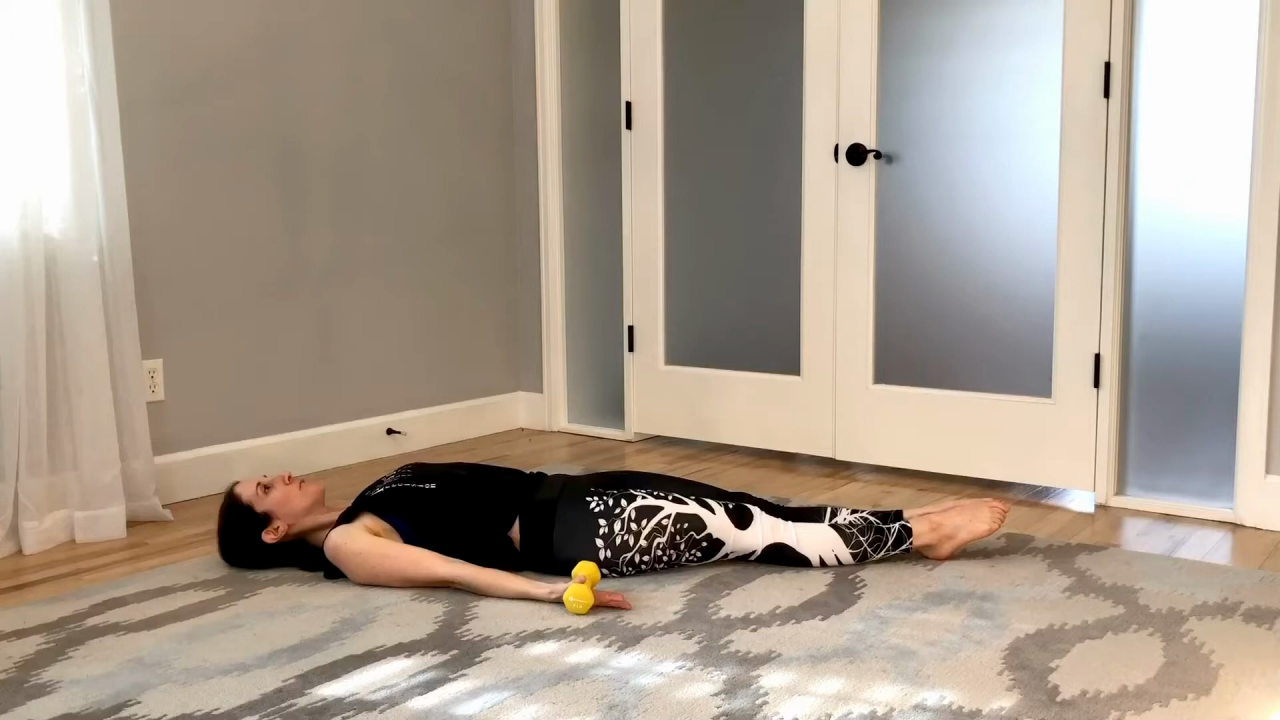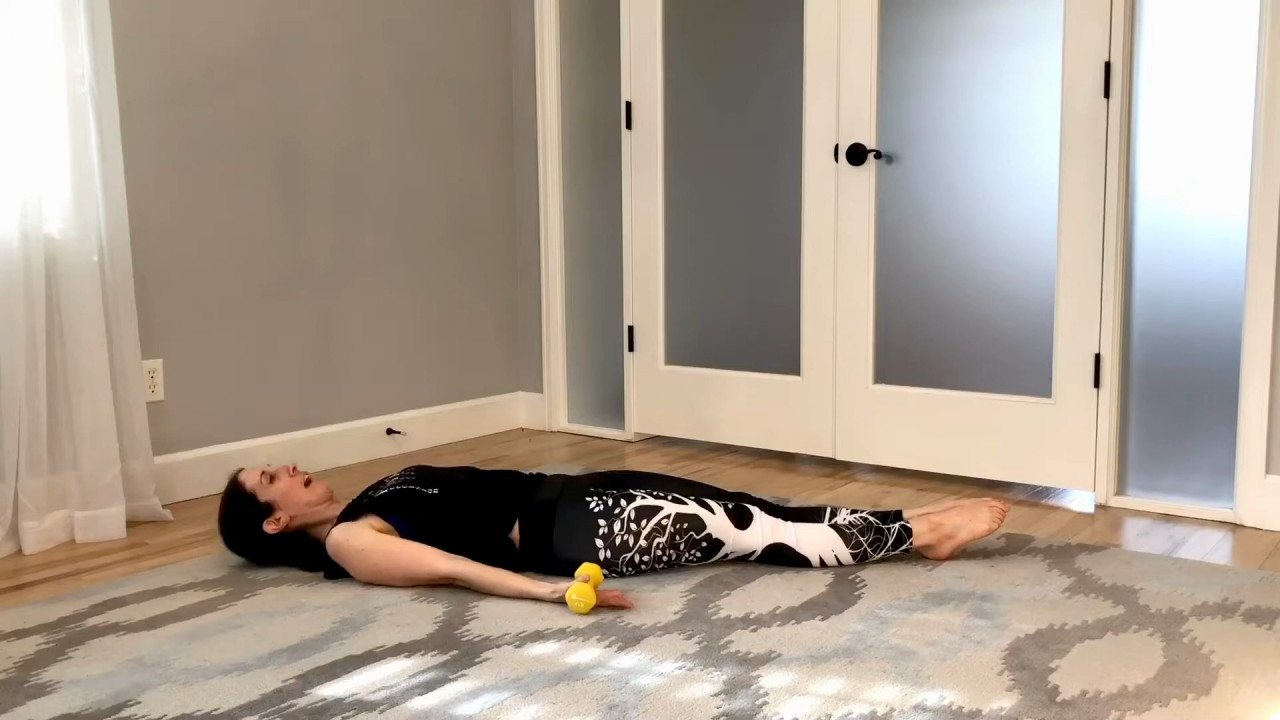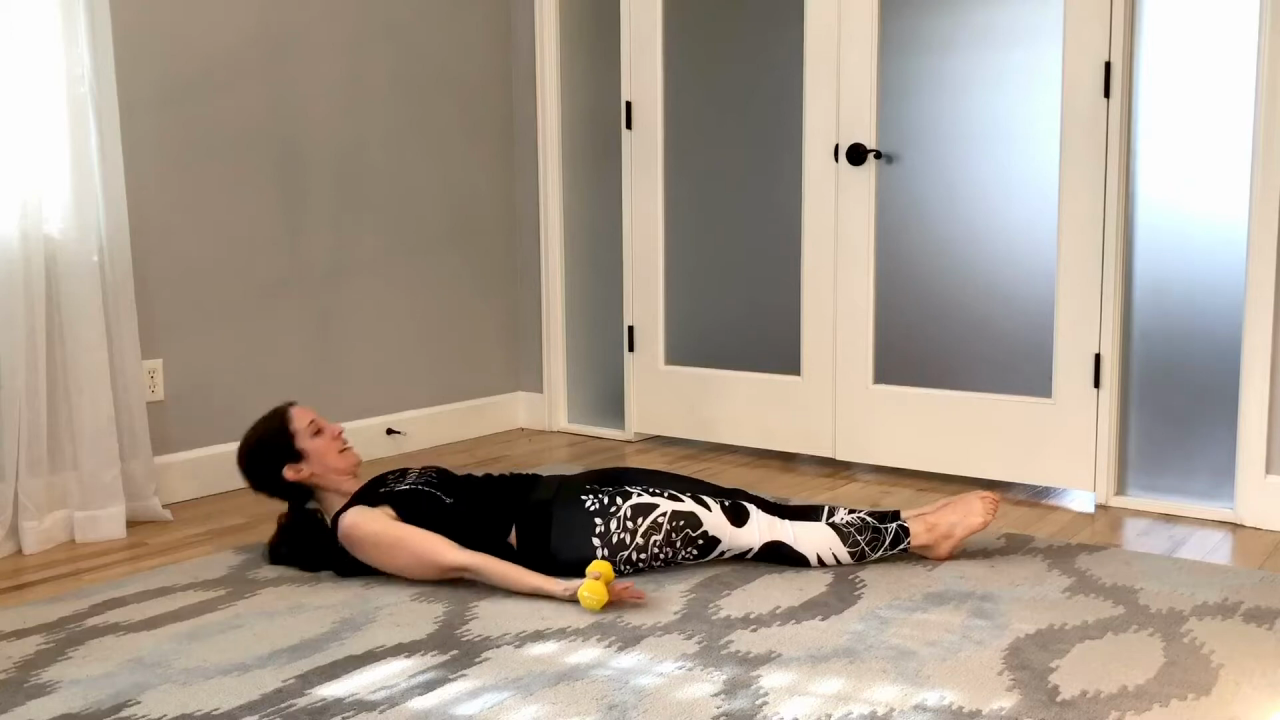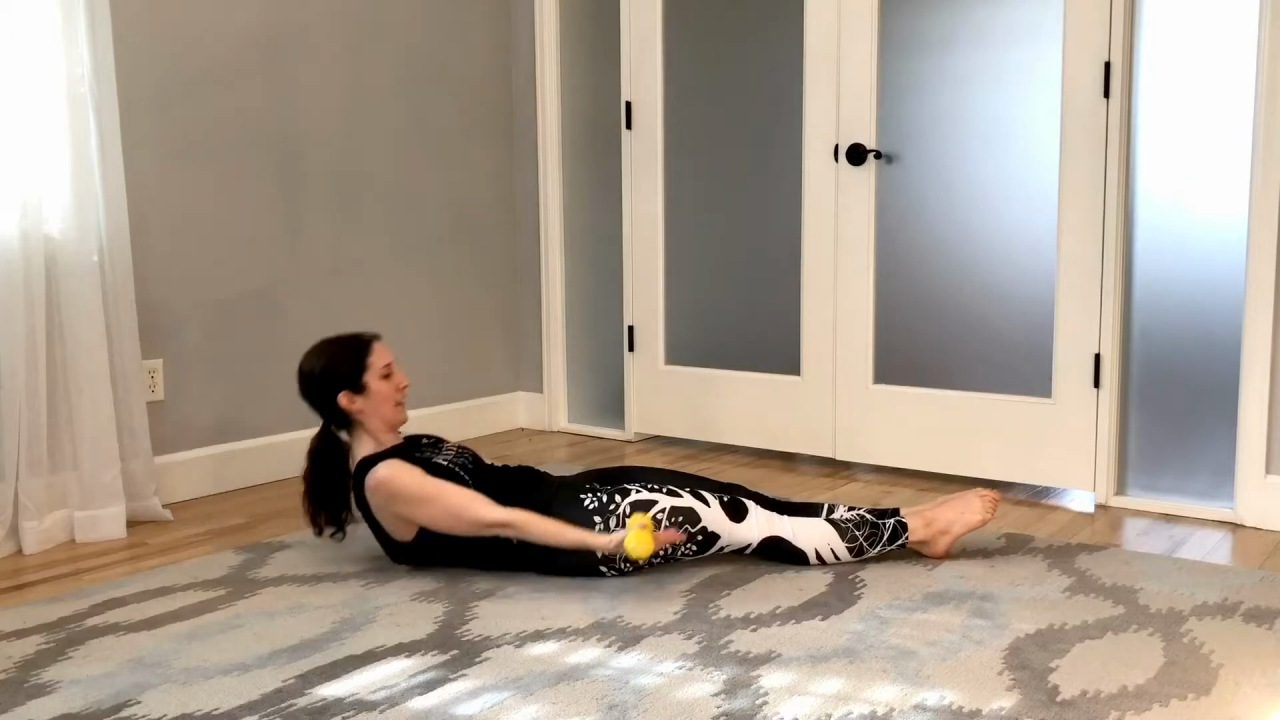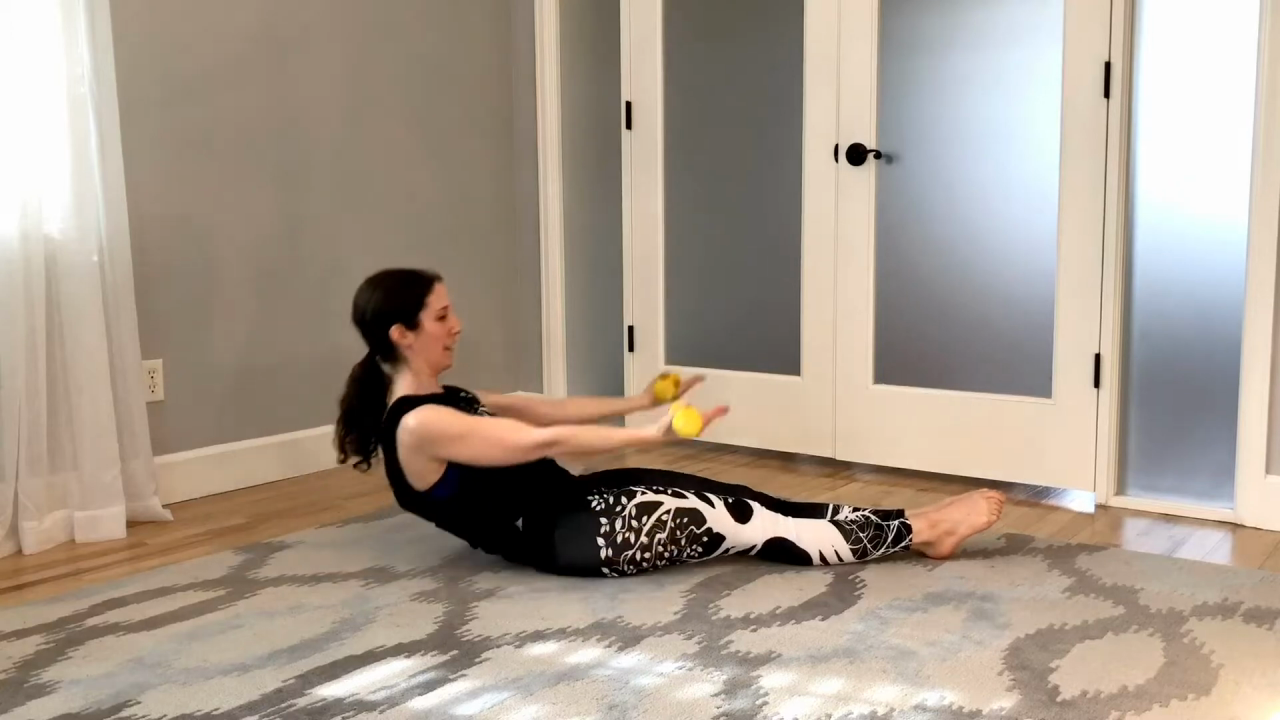
dt=0.2s
person 1, frame 1
left shoulder: (370, 508)
right shoulder: (346, 545)
right elbow: (451, 568)
right wrist: (551, 588)
left hip: (563, 496)
right hip: (565, 530)
left knee: (744, 507)
right knee: (745, 529)
left ankle: (908, 521)
right ankle: (914, 532)
person 1, frame 2
left shoulder: (367, 506)
right shoulder: (346, 541)
right elbow: (452, 565)
right wrist: (554, 589)
left hip: (562, 496)
right hip: (566, 530)
left knee: (742, 508)
right knee: (746, 530)
left ankle: (906, 522)
right ankle: (912, 533)
person 1, frame 3
left shoulder: (384, 491)
right shoulder: (358, 525)
right elbow: (465, 559)
right wrist: (567, 588)
left hip: (565, 497)
right hip: (569, 532)
left knee: (740, 506)
right knee: (745, 527)
left ankle: (905, 522)
right ankle: (912, 532)
person 1, frame 4
left shoulder: (407, 451)
right shoulder: (384, 480)
right elbow: (501, 520)
left wrist: (606, 530)
right wrist: (608, 541)
left hip: (571, 498)
right hip: (571, 532)
left knee: (734, 505)
right knee: (745, 525)
left ankle: (904, 524)
right ankle: (912, 528)
person 1, frame 5
left shoulder: (440, 398)
right shoulder: (417, 425)
left elbow: (542, 410)
right elbow: (547, 442)
left wrist: (637, 401)
right wrist: (652, 435)
left hip: (576, 500)
right hip: (566, 537)
left knee: (744, 506)
right knee: (741, 523)
left ankle: (910, 525)
right ankle: (916, 530)
